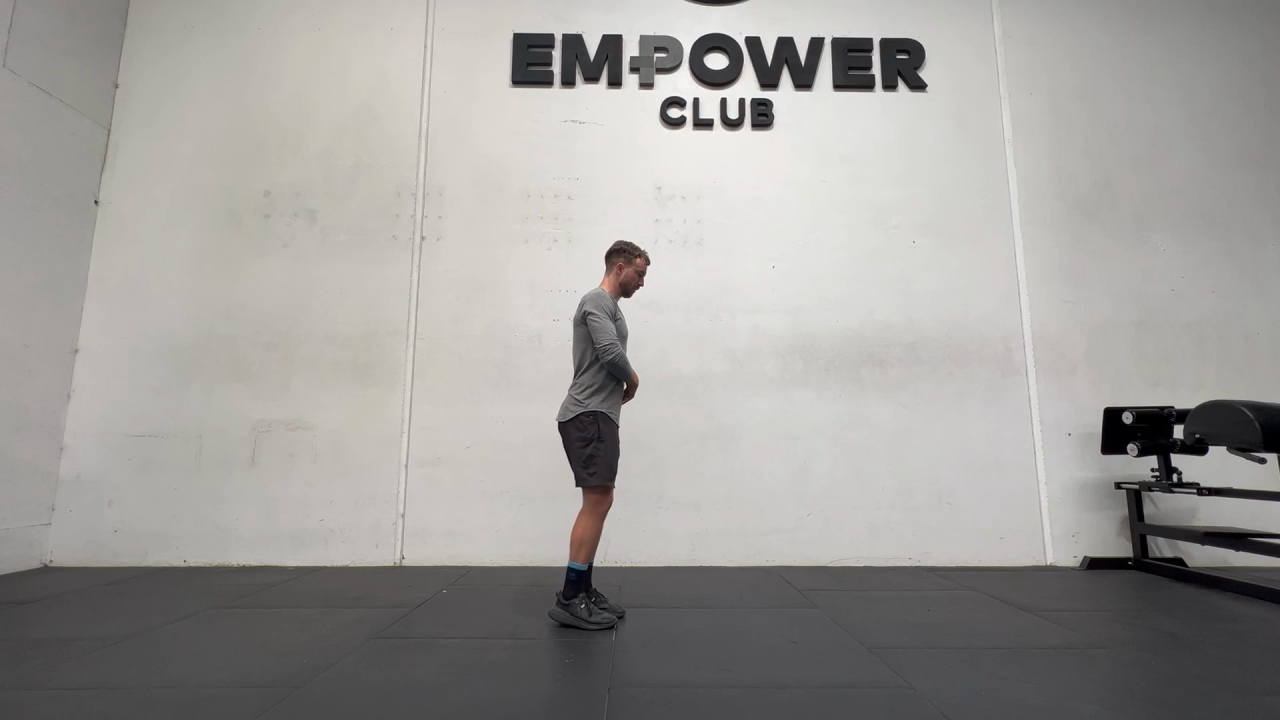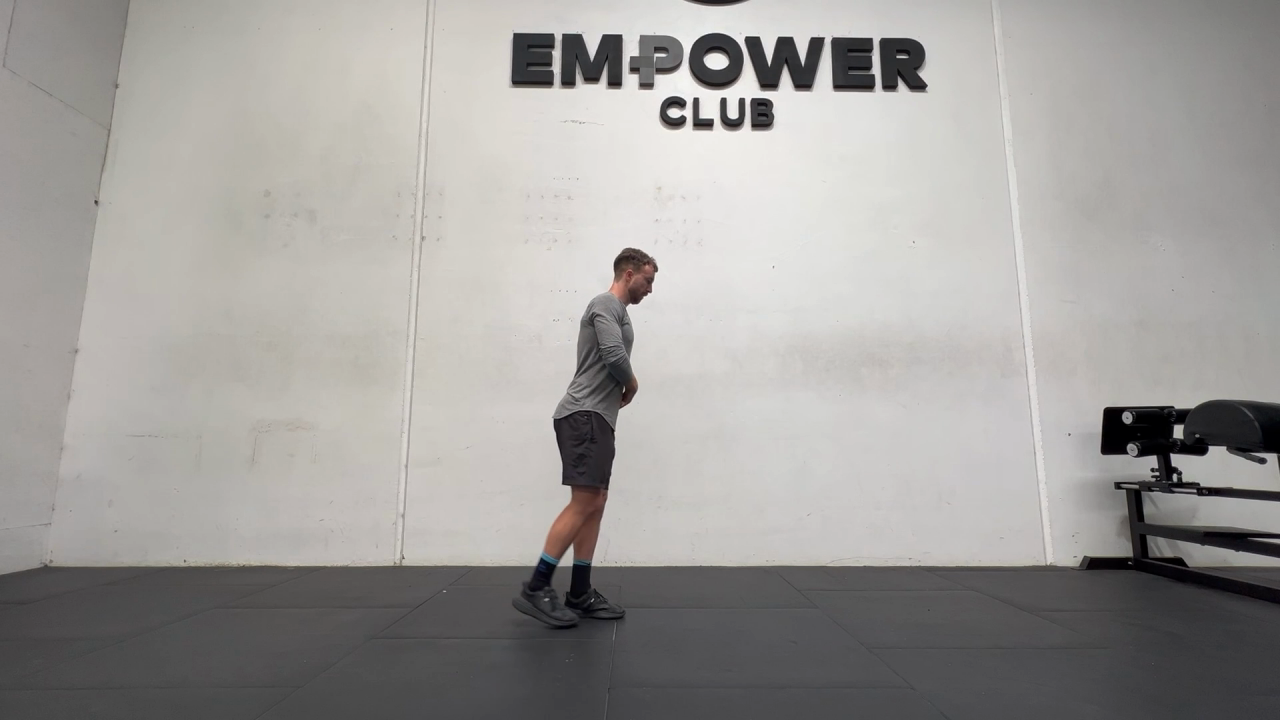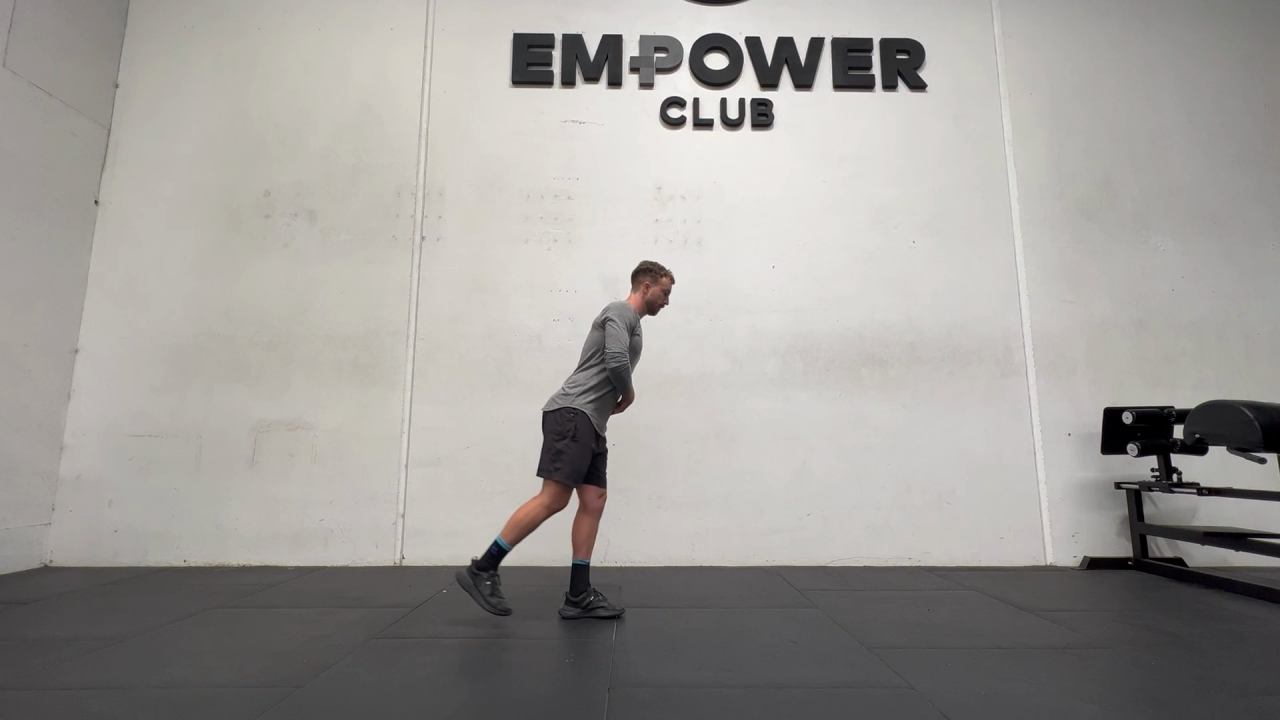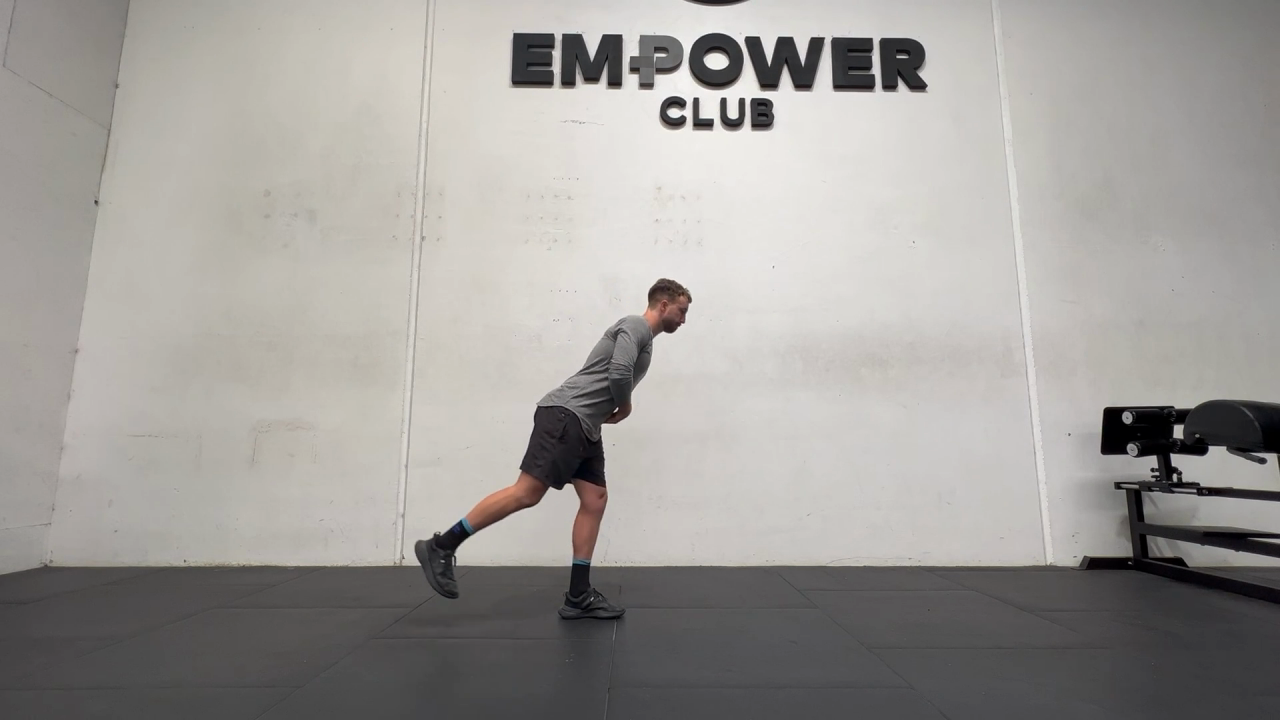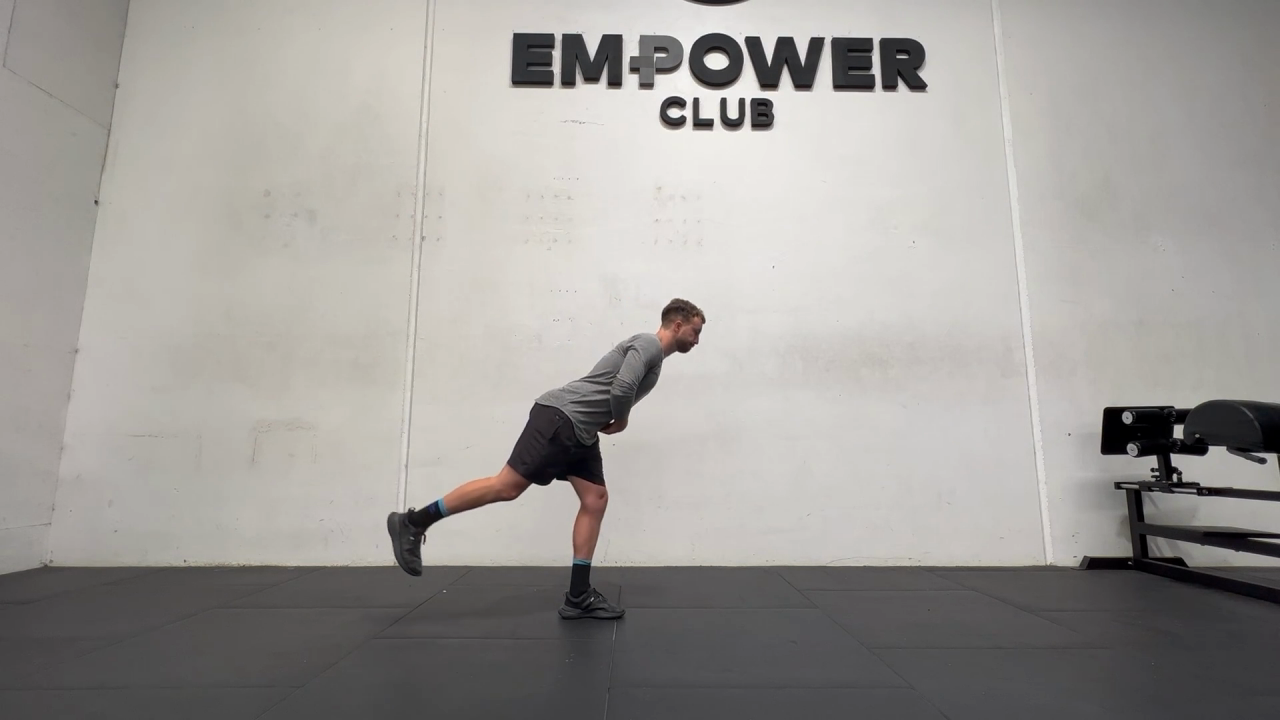
dt=0.4s
person 1, frame 1
left shoulder: (608, 306)
right shoulder: (597, 301)
right elbow: (610, 354)
left wrist: (623, 384)
right wrist: (632, 380)
left hip: (599, 416)
right hip: (588, 416)
left knee: (599, 504)
right knee: (596, 503)
left ankle: (582, 591)
right ankle: (570, 599)
person 1, frame 2
left shoulder: (615, 311)
right shoulder: (606, 305)
right elbow: (615, 357)
left wrist: (623, 388)
right wrist: (631, 384)
left hip: (598, 418)
right hip: (584, 416)
left knee: (594, 503)
right knee: (584, 504)
left ankle: (579, 594)
right ankle: (535, 588)
person 1, frame 3
left shoulder: (630, 321)
right shoulder: (621, 312)
right elbow: (616, 362)
left wrist: (619, 397)
right wrist: (629, 394)
left hip: (591, 422)
right hip: (572, 414)
left knee: (593, 501)
right knee: (552, 499)
left ankle: (579, 594)
right ankle: (482, 570)
person 1, frame 4
left shoulder: (643, 338)
right shoulder: (635, 326)
right elbow: (618, 373)
left wrist: (616, 408)
right wrist: (625, 407)
left hip: (585, 427)
right hip: (565, 415)
left knee: (595, 501)
right knee: (526, 493)
left ankle: (579, 595)
right ankle: (441, 547)
person 1, frame 5
left shoulder: (653, 357)
right shoulder: (648, 345)
right elbow: (622, 389)
left wrist: (612, 421)
right wrist: (621, 421)
left hip: (580, 431)
right hip: (559, 418)
left knee: (595, 501)
right knee: (506, 487)
left ankle: (578, 595)
right ankle: (414, 523)
